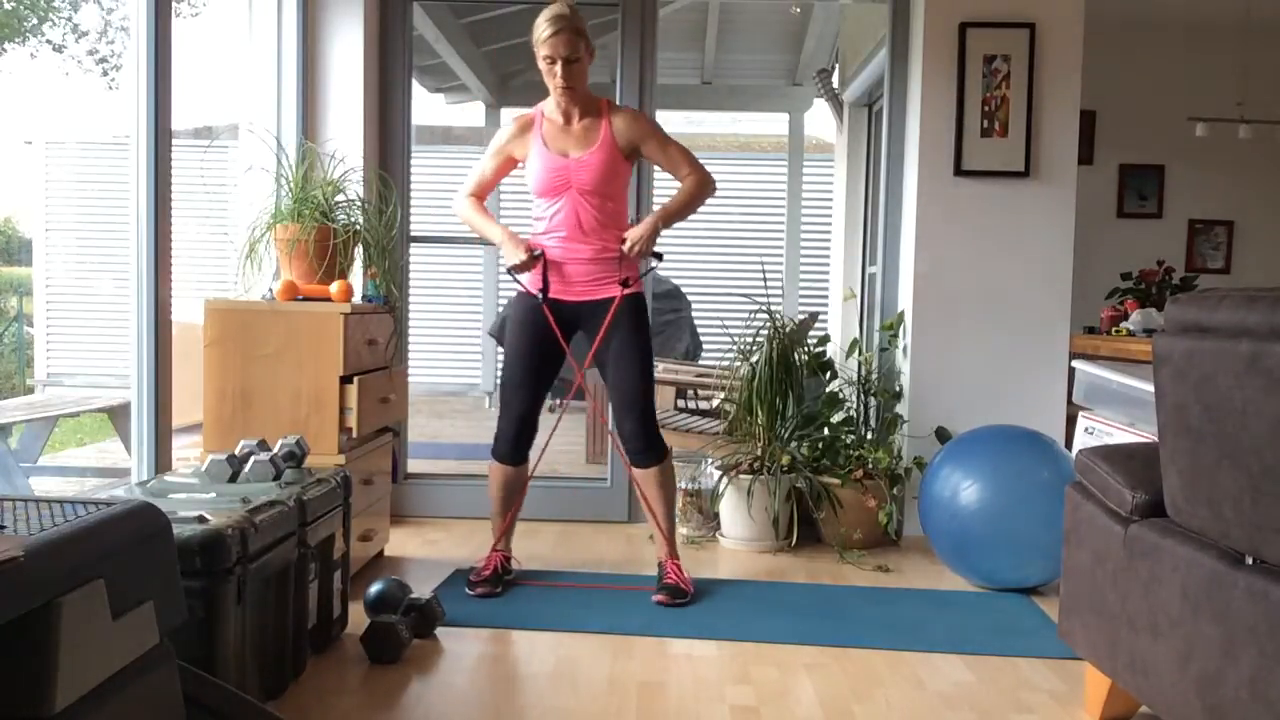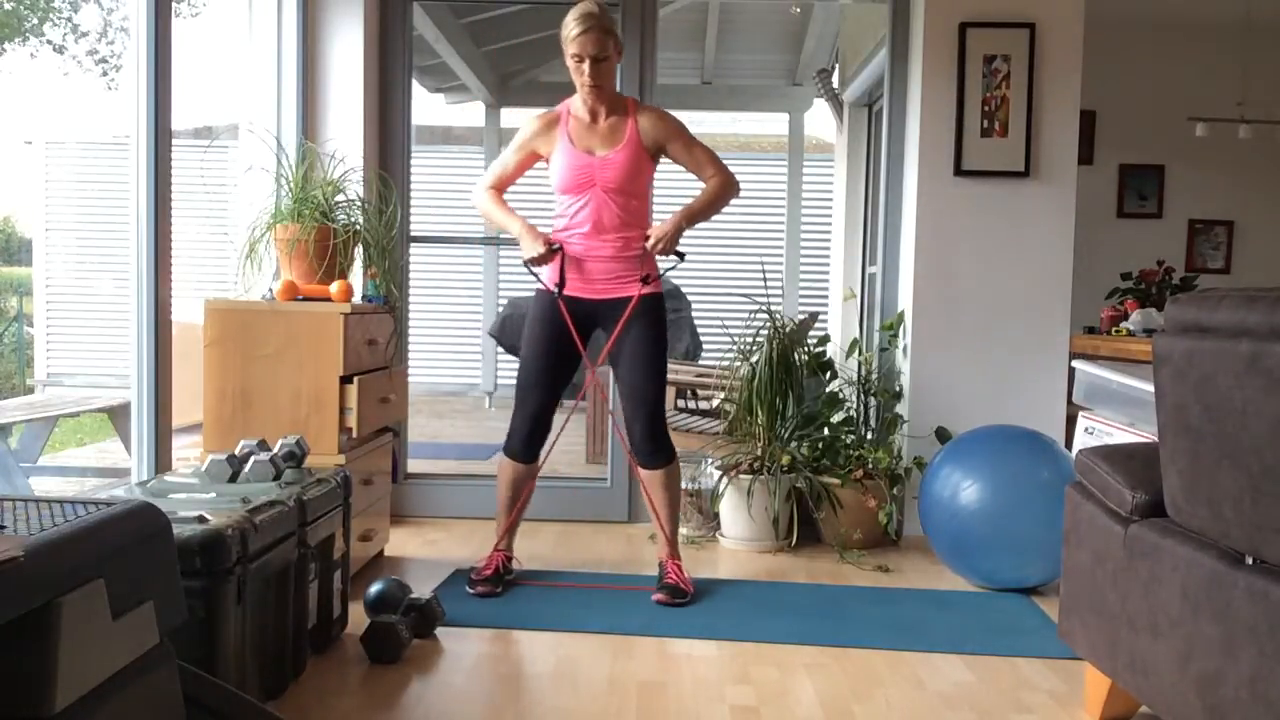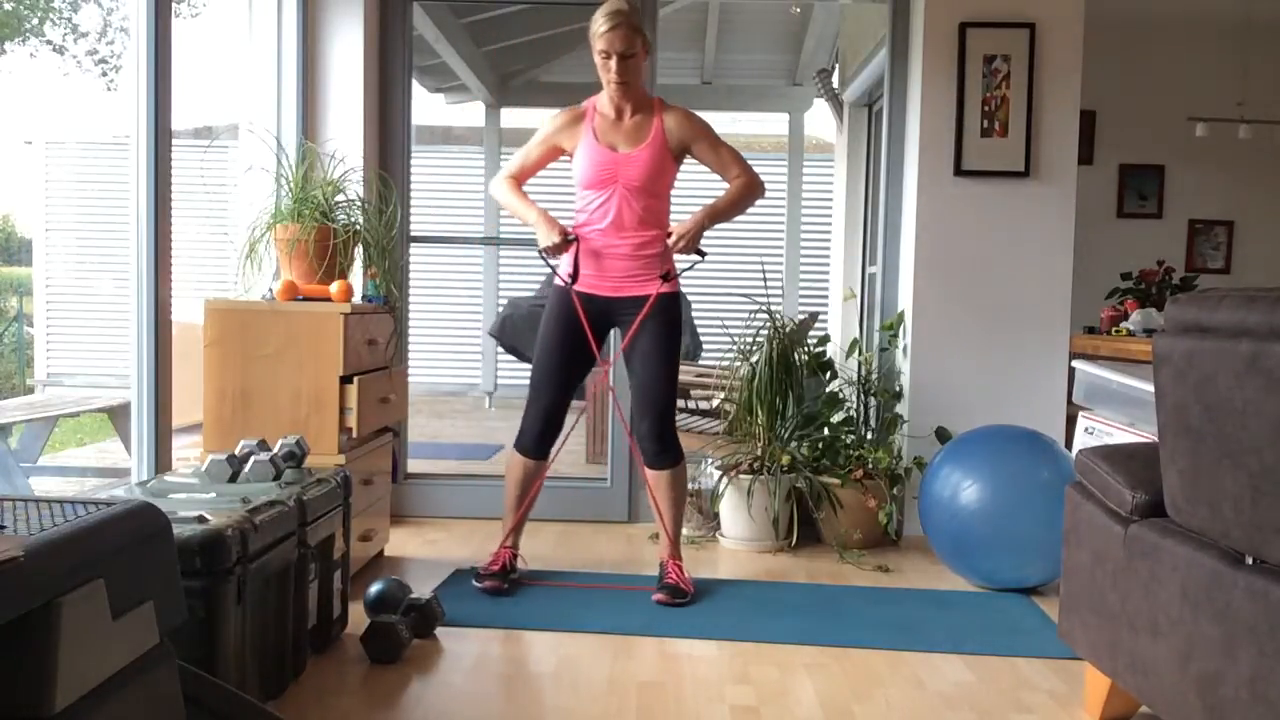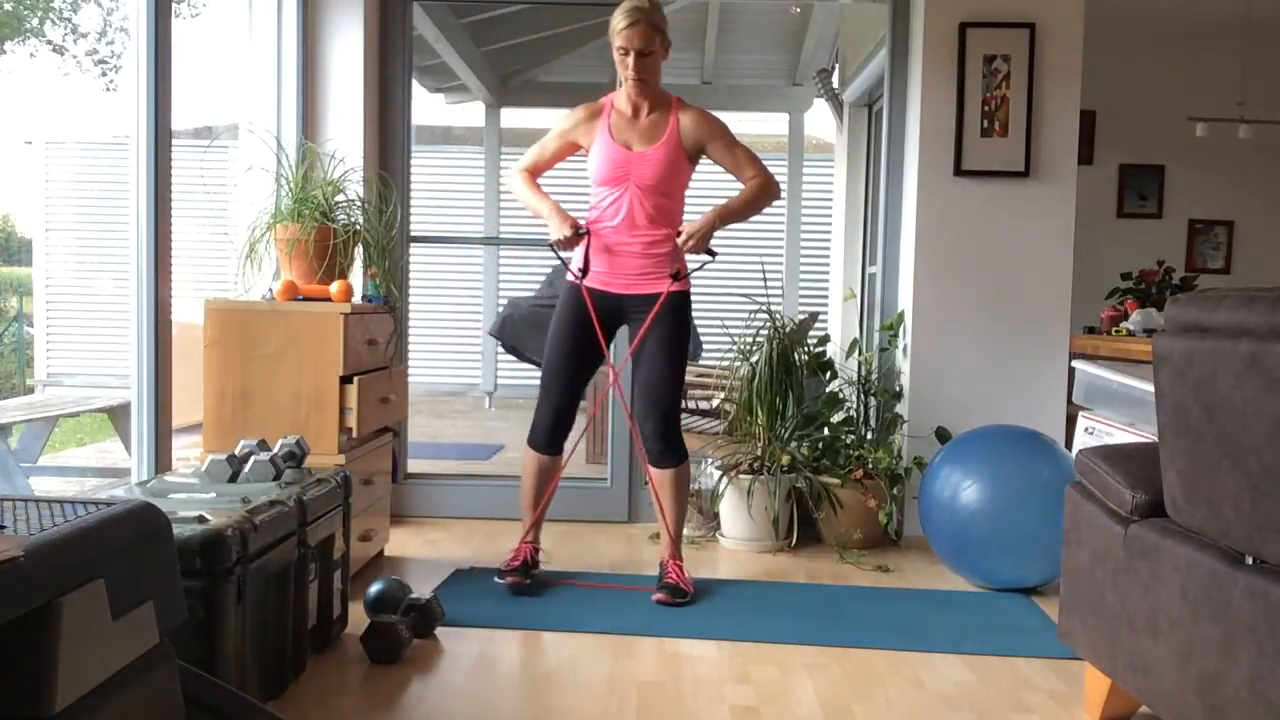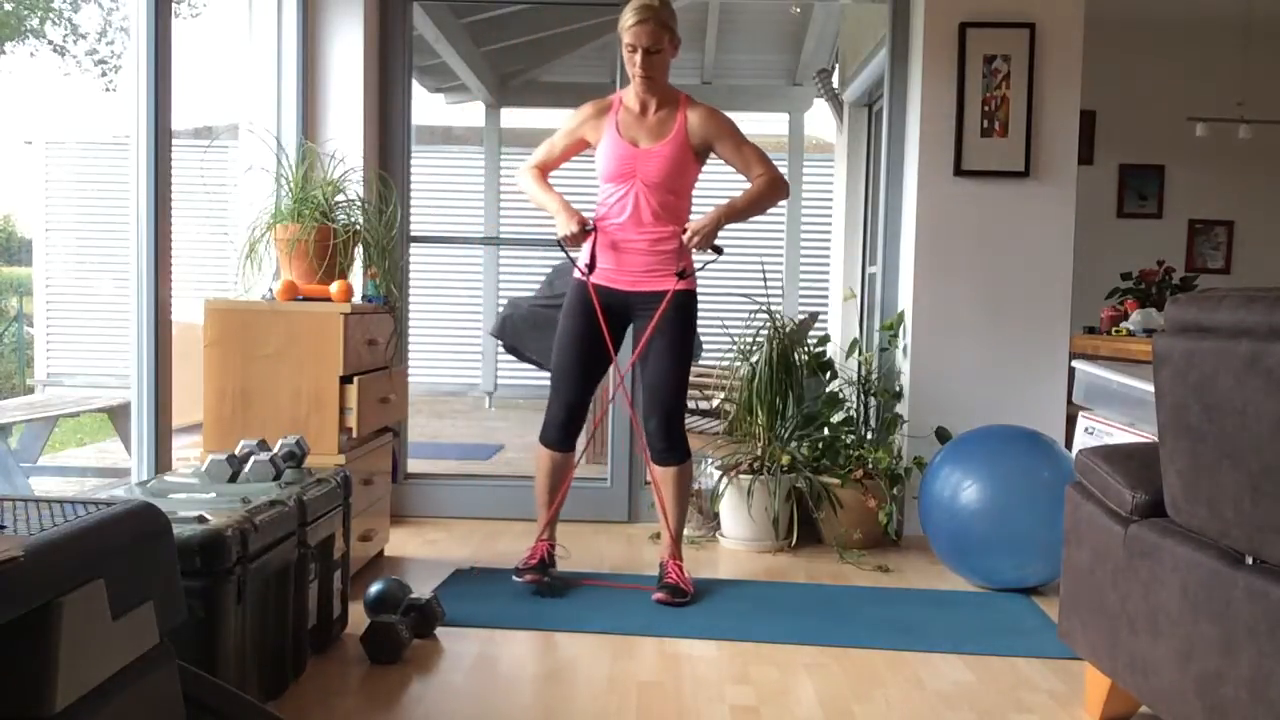
dt=0.1s
person 1, frame 1
left shoulder: (624, 125)
right shoulder: (522, 132)
left elbow: (699, 181)
right elbow: (466, 200)
left wrist: (655, 222)
right wrist: (505, 238)
left hip: (614, 296)
right hip: (542, 295)
left knee: (637, 427)
right knee: (514, 425)
left ankle: (669, 558)
right ankle: (498, 553)
person 1, frame 2
left shoulder: (650, 124)
right shoulder: (547, 127)
left elbow: (723, 182)
right elbow: (485, 191)
left wrist: (680, 220)
right wrist: (523, 230)
left hip: (632, 296)
right hip: (562, 293)
left knee: (646, 428)
right knee: (527, 422)
left ankle: (670, 559)
right ankle: (500, 551)
person 1, frame 3
left shoulder: (674, 124)
right shoulder: (572, 123)
left elbow: (748, 183)
right elbow: (504, 181)
left wrist: (701, 219)
right wrist: (540, 220)
left hip: (649, 295)
right hip: (578, 289)
left knee: (654, 428)
right knee: (540, 418)
left ankle: (671, 559)
right ankle: (507, 549)
person 1, frame 4
left shoulder: (691, 123)
right shoulder: (588, 119)
left elbow: (764, 185)
right elbow: (520, 174)
left wrist: (714, 218)
right wrist: (552, 213)
left hip: (659, 292)
right hip: (589, 286)
left knee: (658, 425)
right knee: (551, 414)
left ankle: (671, 558)
right ankle: (527, 543)
person 1, frame 5
left shoulder: (700, 121)
right shoulder: (597, 115)
left elbow: (773, 183)
right elbow: (530, 171)
left wrist: (720, 215)
right wrist: (560, 209)
left hip: (666, 289)
right hip: (597, 282)
left knee: (662, 424)
right knee: (563, 412)
left ankle: (672, 557)
right ankle: (544, 541)
